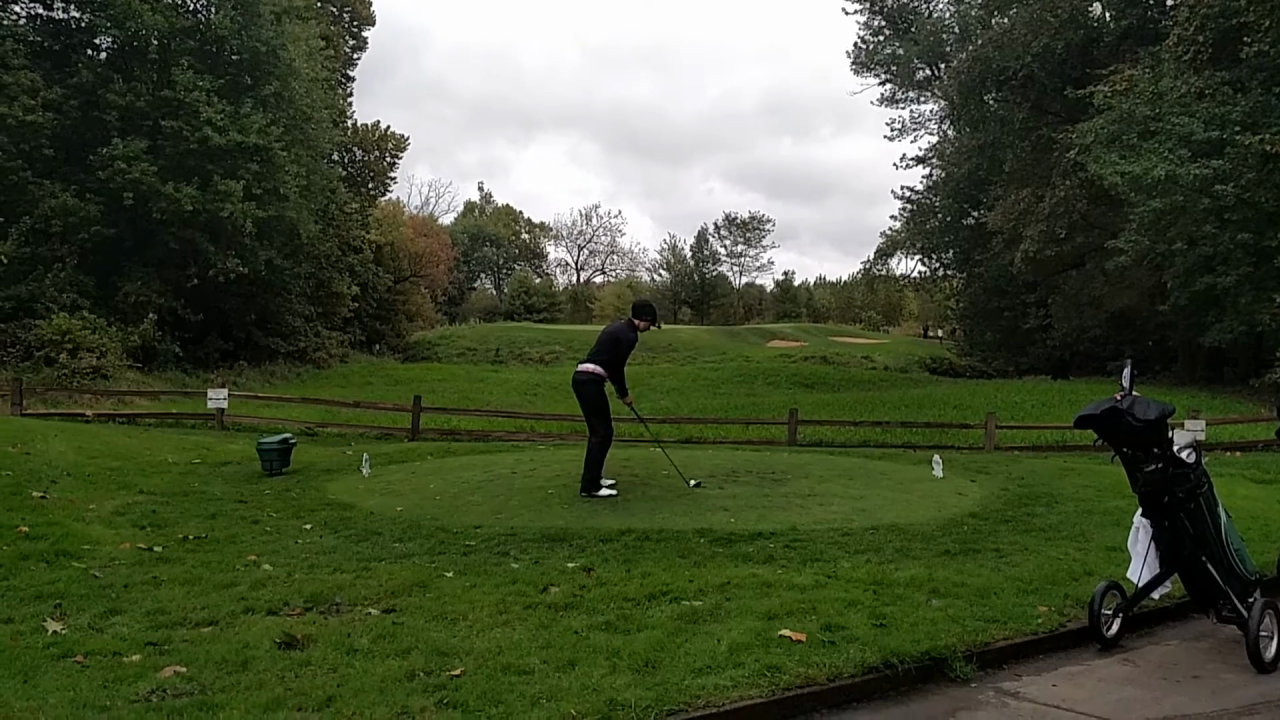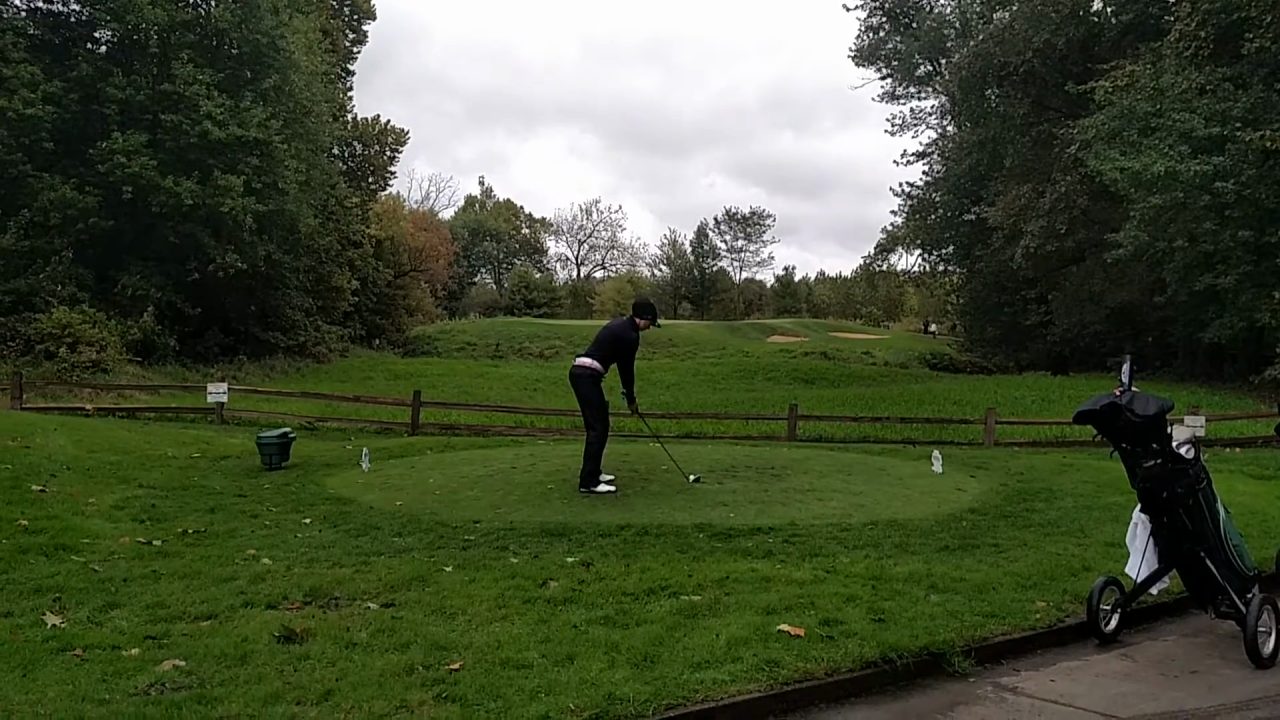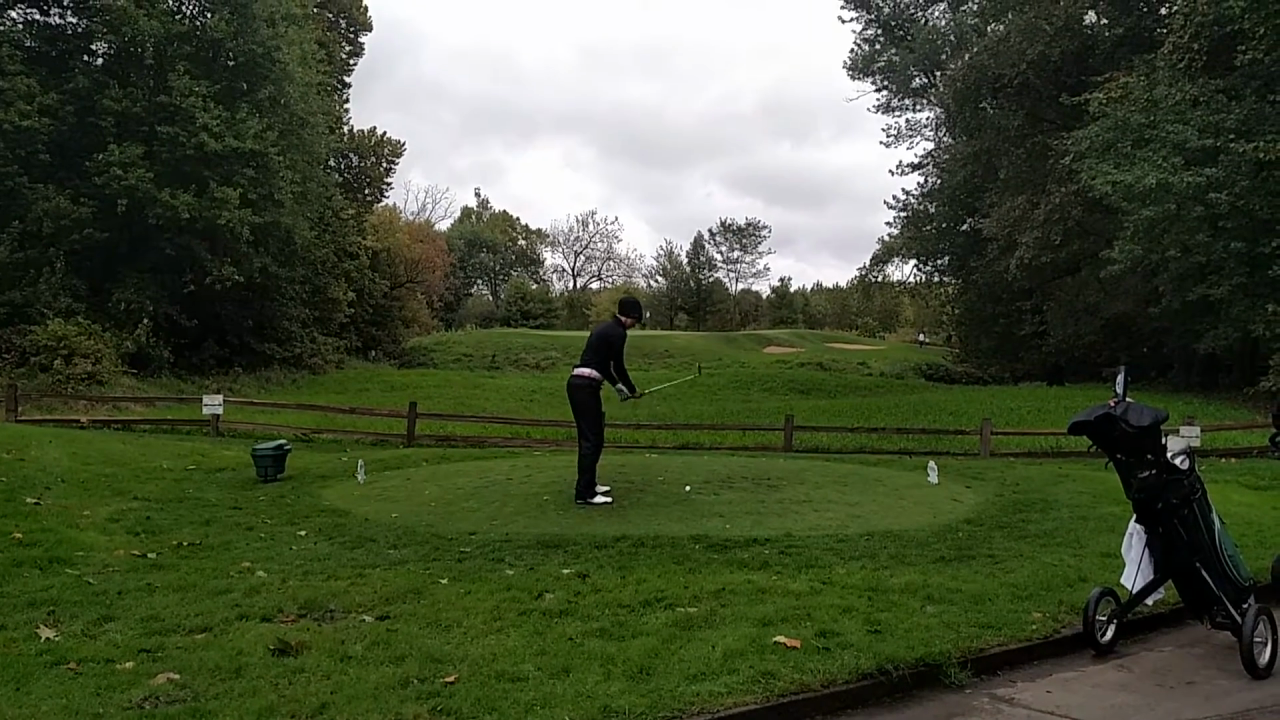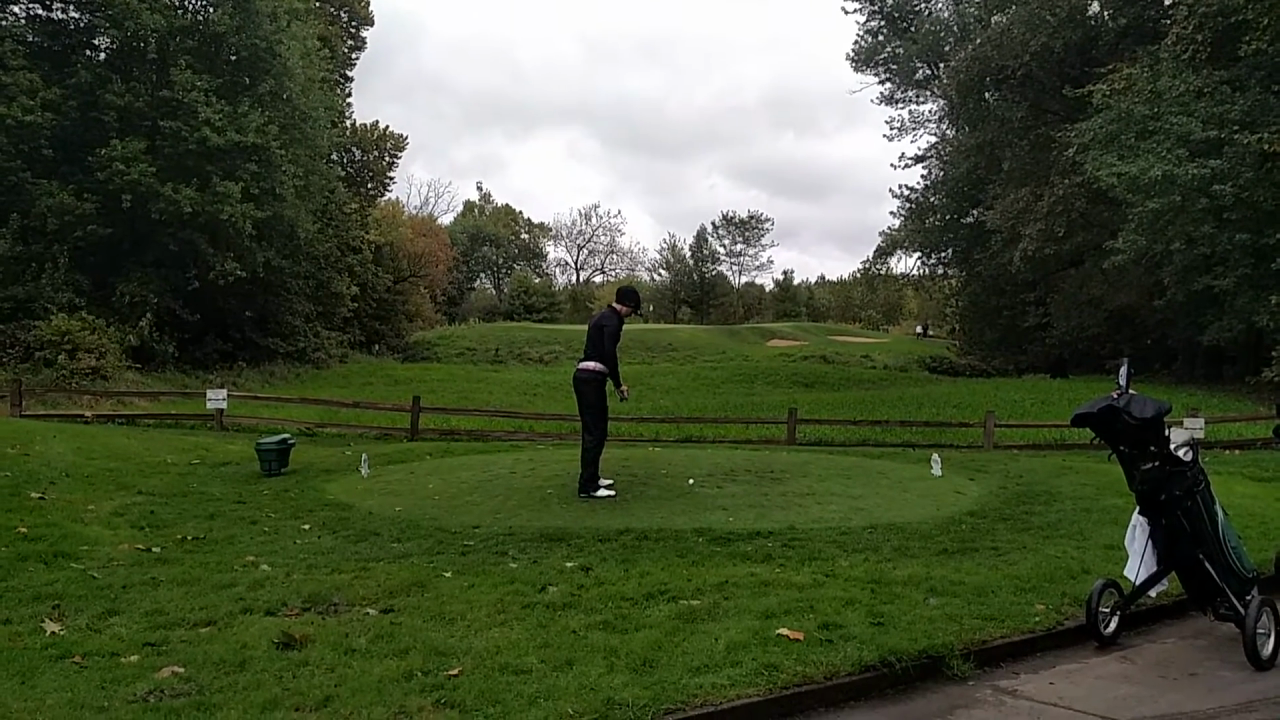
dt=1s
person 1, frame 1
left shoulder: (618, 327)
right shoulder: (629, 335)
right elbow: (617, 367)
left wrist: (619, 390)
right wrist: (624, 393)
left hip: (582, 377)
right hip: (590, 380)
left knee: (599, 430)
right knee: (602, 432)
left ankle: (593, 477)
right ankle: (590, 486)
person 1, frame 2
left shoulder: (620, 324)
right shoulder: (630, 335)
left elbow: (622, 364)
right elbow: (627, 368)
left wrist: (628, 393)
right wrist: (630, 399)
left hip: (580, 372)
right hip: (587, 375)
left knee: (597, 425)
right knee: (599, 427)
left ankle: (592, 472)
right ankle: (589, 481)
person 1, frame 3
left shoulder: (605, 327)
right shoulder: (617, 332)
right elbow: (618, 366)
left wrist: (617, 385)
right wrist: (632, 390)
left hip: (578, 383)
right hip: (586, 386)
left knee: (590, 436)
right knee: (592, 438)
left ankle: (588, 484)
right ankle: (584, 493)
person 1, frame 4
left shoulder: (602, 316)
right shoulder: (612, 320)
right elbow: (609, 354)
left wrist: (615, 381)
right wrist: (618, 384)
left hip: (585, 376)
right hip: (592, 378)
left knee: (593, 430)
right knee: (595, 431)
left ankle: (591, 478)
right ankle: (588, 486)
